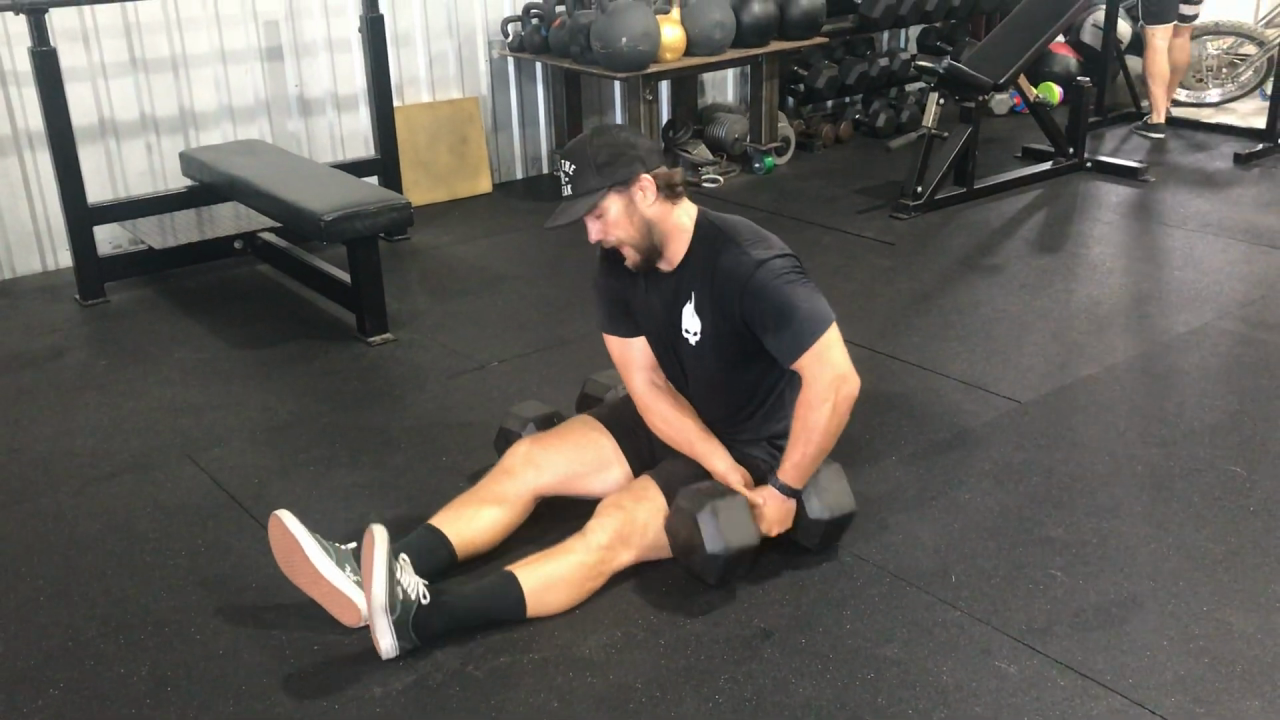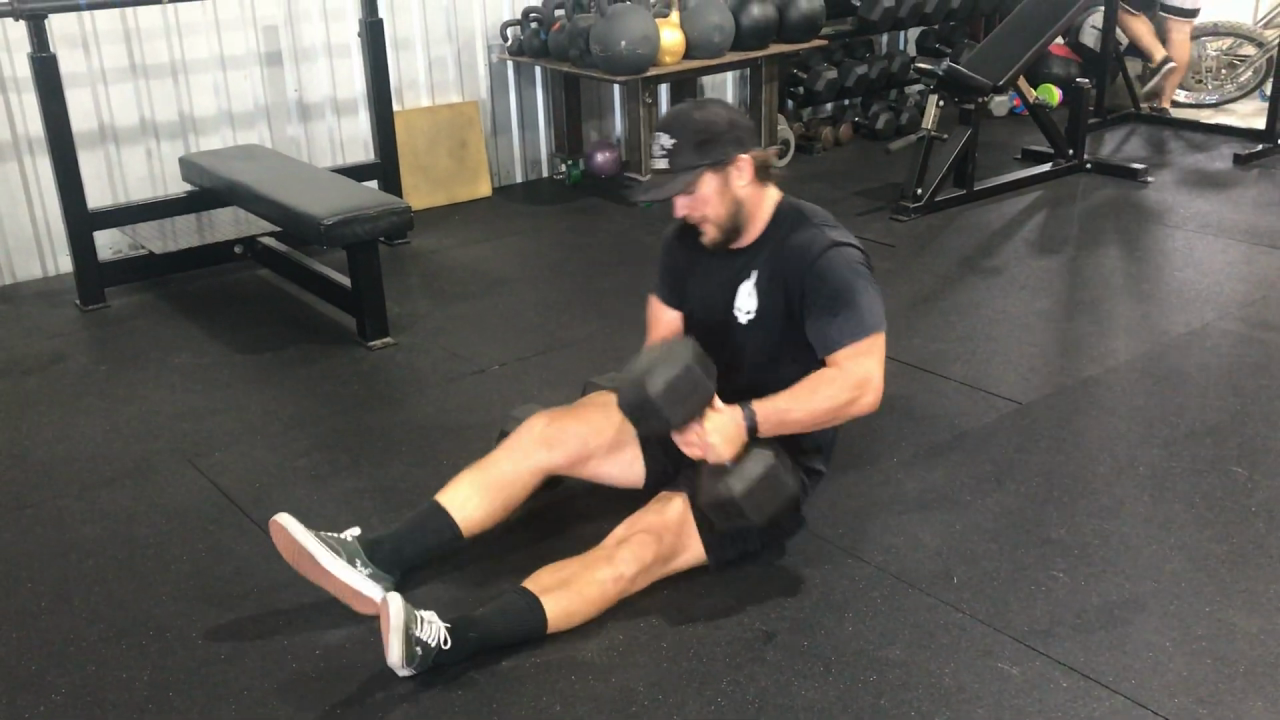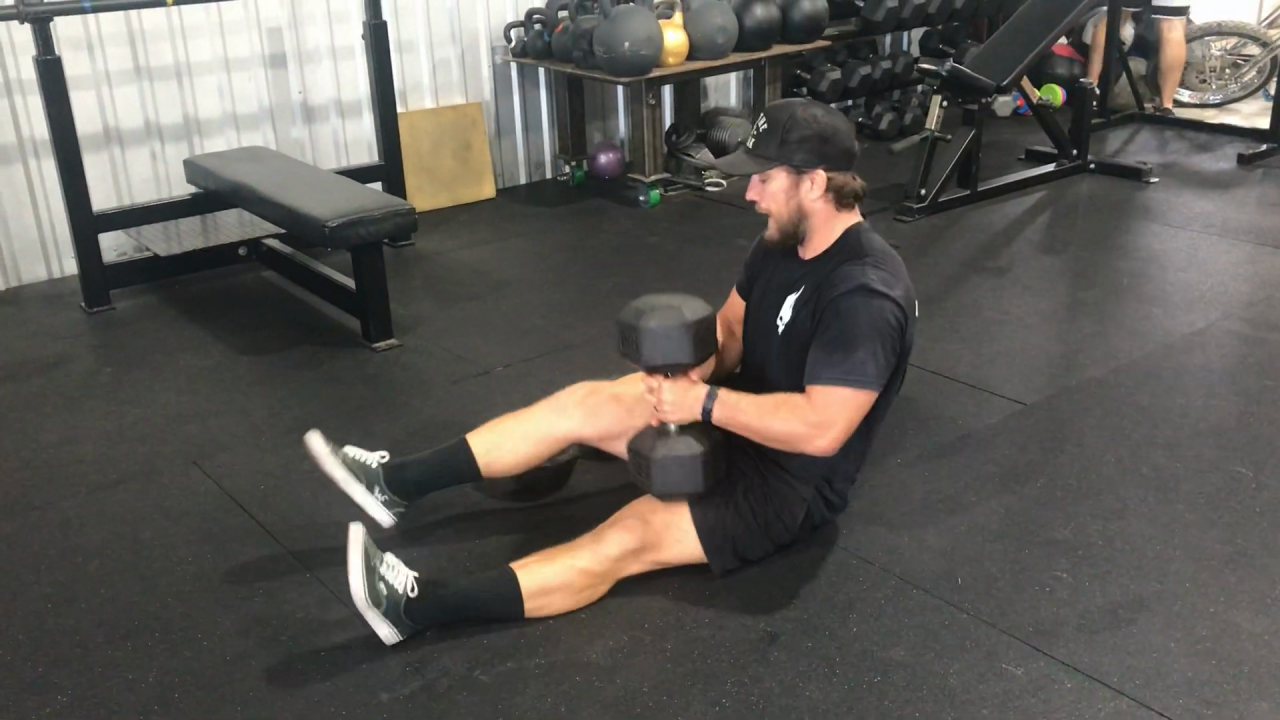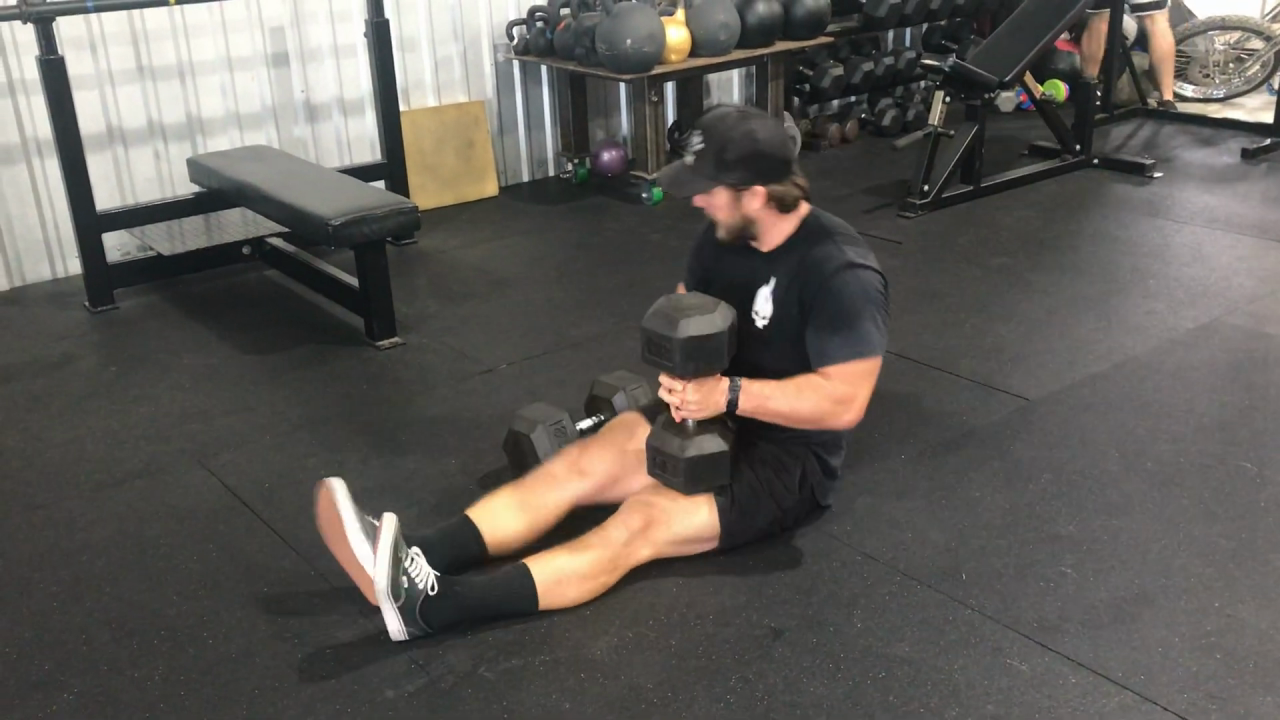
dt=0.4s
person 1, frame 1
left shoulder: (751, 266)
right shoulder: (620, 266)
left elbow: (835, 381)
right elbow: (650, 389)
left wrist: (783, 490)
right wrist: (724, 472)
left hip: (751, 446)
right hip: (674, 423)
left knee: (618, 526)
right knee: (529, 458)
left ankle: (419, 615)
right ankle: (373, 578)
person 1, frame 2
left shoulder: (821, 256)
right shoulder: (692, 236)
left elbow: (860, 385)
right elbow: (665, 344)
left wrist: (744, 421)
right wrist: (695, 407)
right hip: (697, 418)
left knee: (641, 544)
right knee: (544, 435)
left ankle: (446, 642)
right ankle: (380, 560)
person 1, frame 3
left shoulder: (864, 294)
right shoulder: (784, 239)
left elbow: (821, 430)
right elbow: (733, 324)
left wrist: (707, 401)
right wrist: (699, 371)
left hip: (791, 480)
right hip: (737, 420)
left knee: (628, 539)
right knee: (581, 405)
left ankle: (417, 602)
right ankle: (395, 483)
person 1, frame 4
left shoulder: (843, 274)
right shoulder: (727, 235)
left elbow: (842, 403)
left wrist: (730, 394)
right wrist: (687, 373)
left hip: (787, 458)
right hip: (716, 414)
left knee: (639, 525)
right knee: (572, 472)
left ankle: (432, 605)
right ankle: (414, 556)
